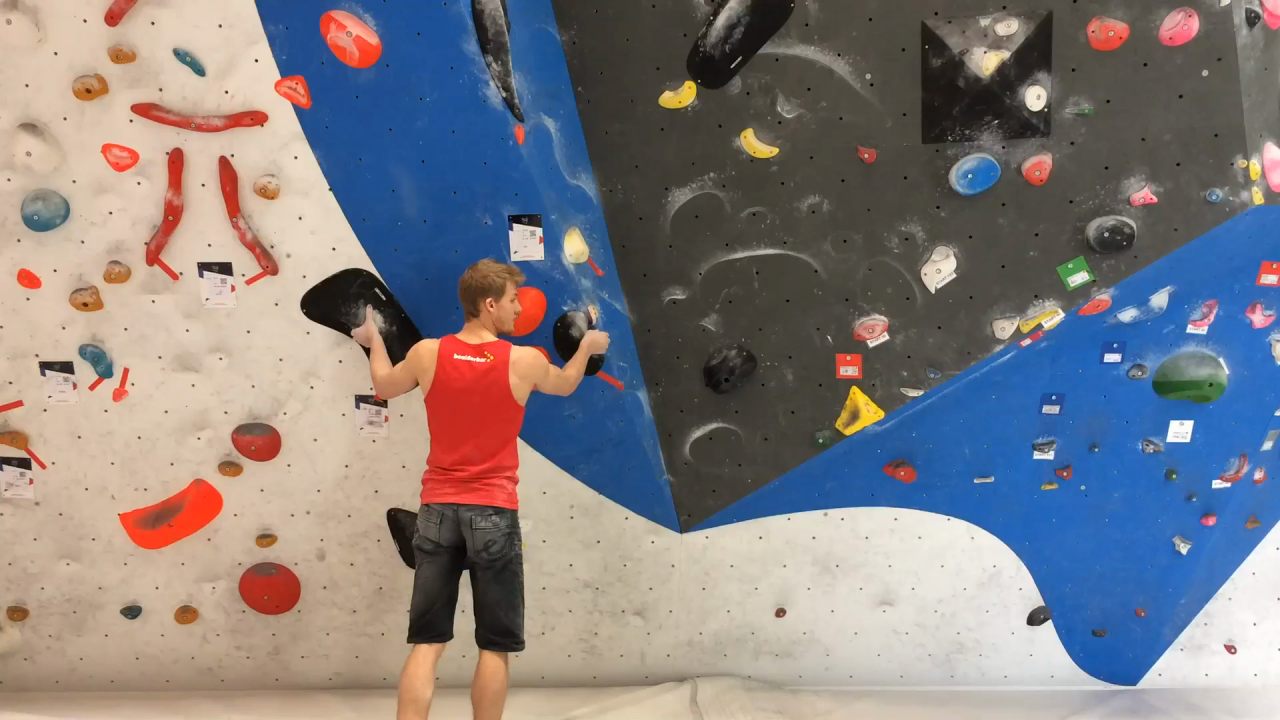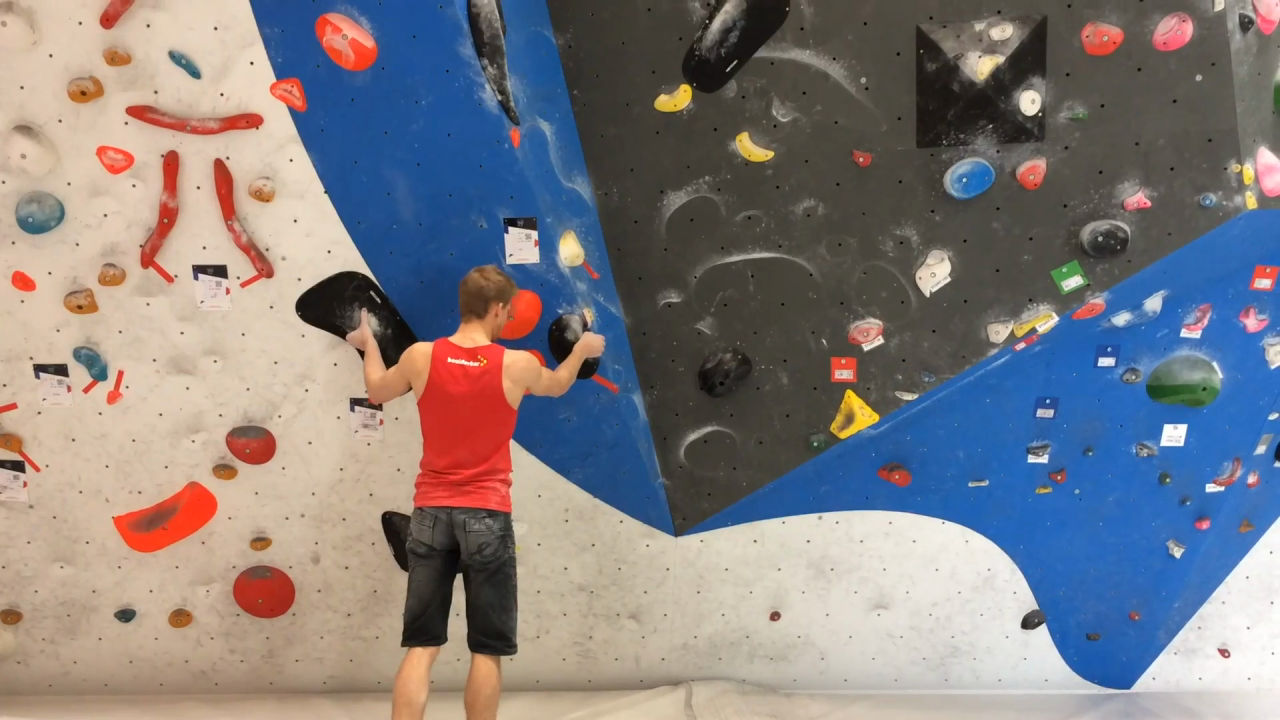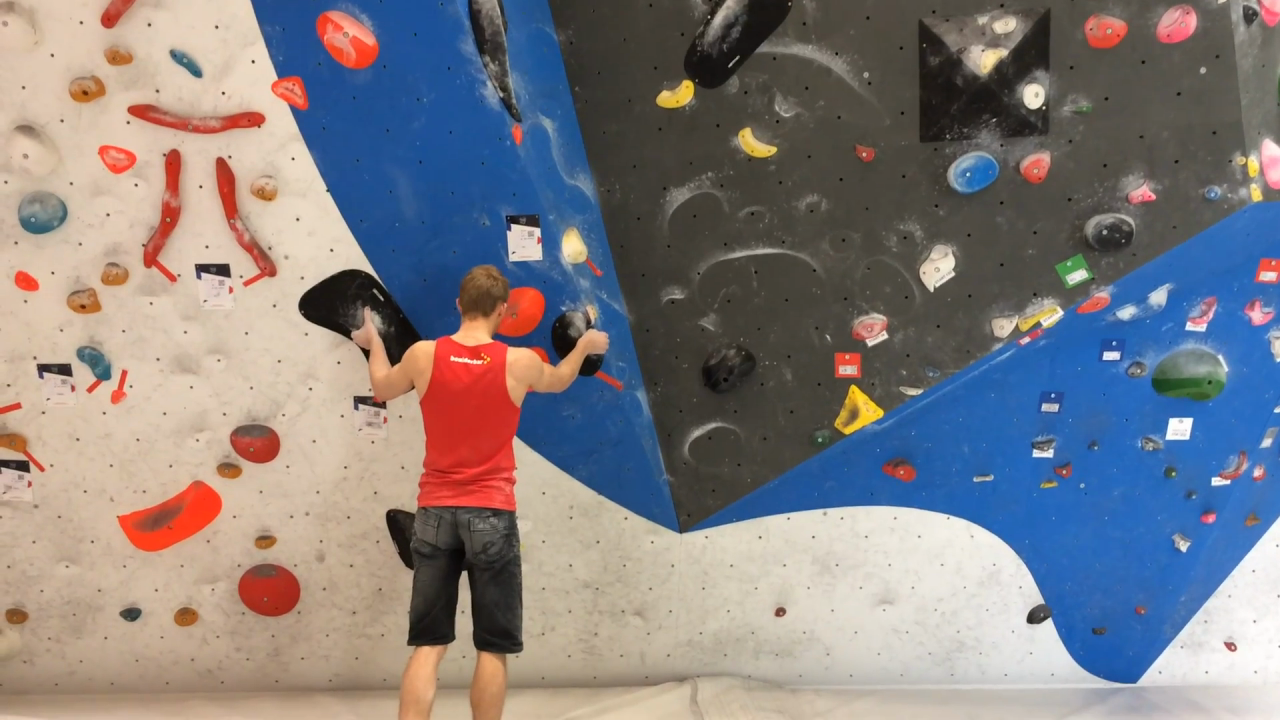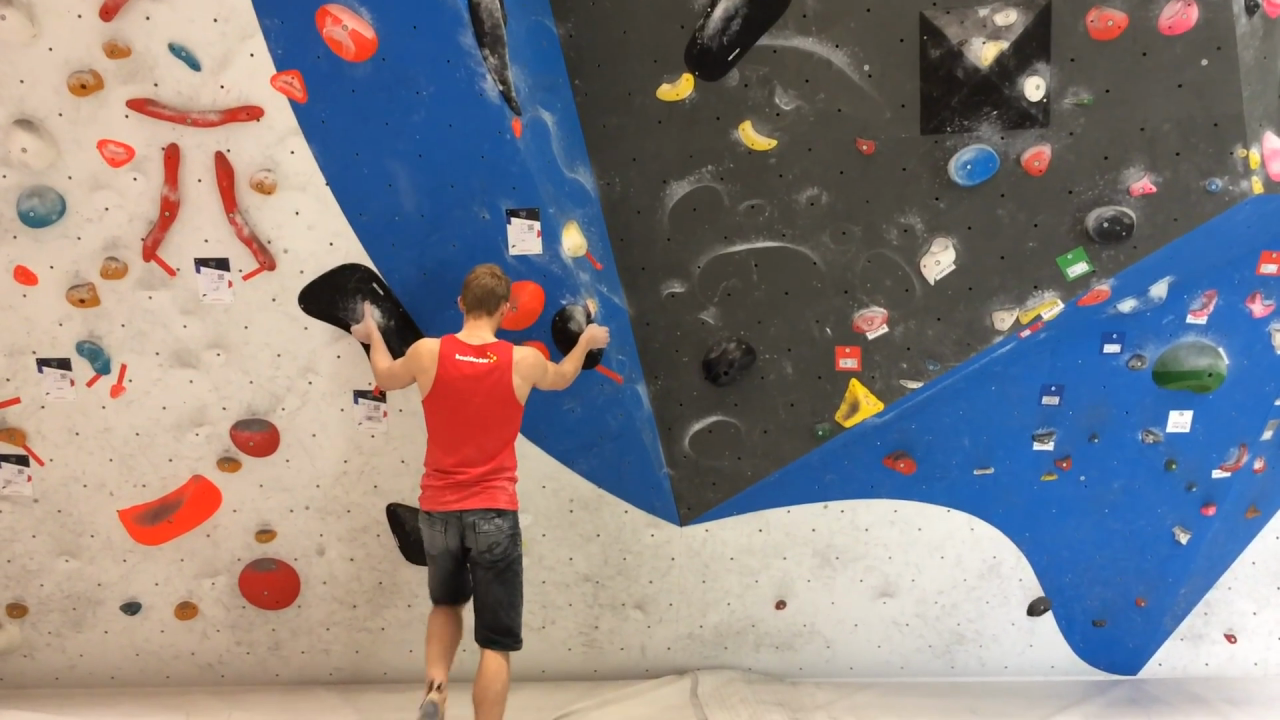
dt=0.4s
person 1, frame 1
left shoulder: (427, 354)
right shoulder: (524, 362)
left elbow: (384, 386)
right elbow: (566, 382)
left wrist: (373, 340)
right wrist: (588, 347)
left hip: (437, 510)
right hip: (493, 512)
left knee: (427, 641)
right knee: (495, 646)
person 1, frame 2
left shoulder: (420, 357)
right shoulder: (517, 365)
left elbow: (377, 390)
right elbow: (557, 384)
left wrist: (367, 343)
right wrist: (582, 350)
left hip: (431, 512)
right hip: (487, 515)
left knee: (420, 645)
right knee: (488, 650)
person 1, frame 3
left shoulder: (423, 355)
right shoulder: (519, 362)
left elbow: (382, 388)
right elbow: (559, 380)
left wrist: (372, 341)
right wrist: (584, 346)
left hip: (434, 512)
right hip: (490, 514)
left knee: (428, 645)
right knee: (493, 648)
person 1, frame 4
left shoulder: (426, 353)
right shoulder: (524, 361)
left elbow: (385, 378)
right elbow: (562, 377)
left wrist: (372, 335)
right wrist: (587, 342)
left hip: (438, 511)
right hip: (494, 512)
left knee: (446, 603)
right knee: (496, 644)
